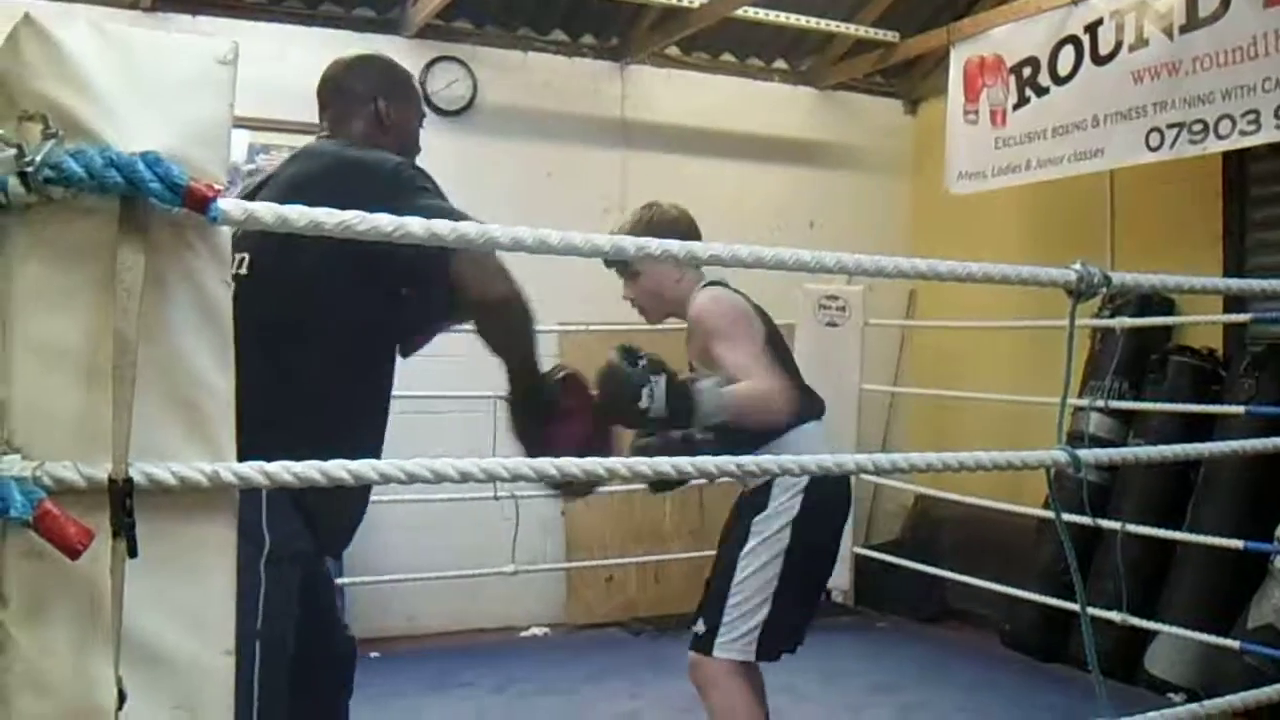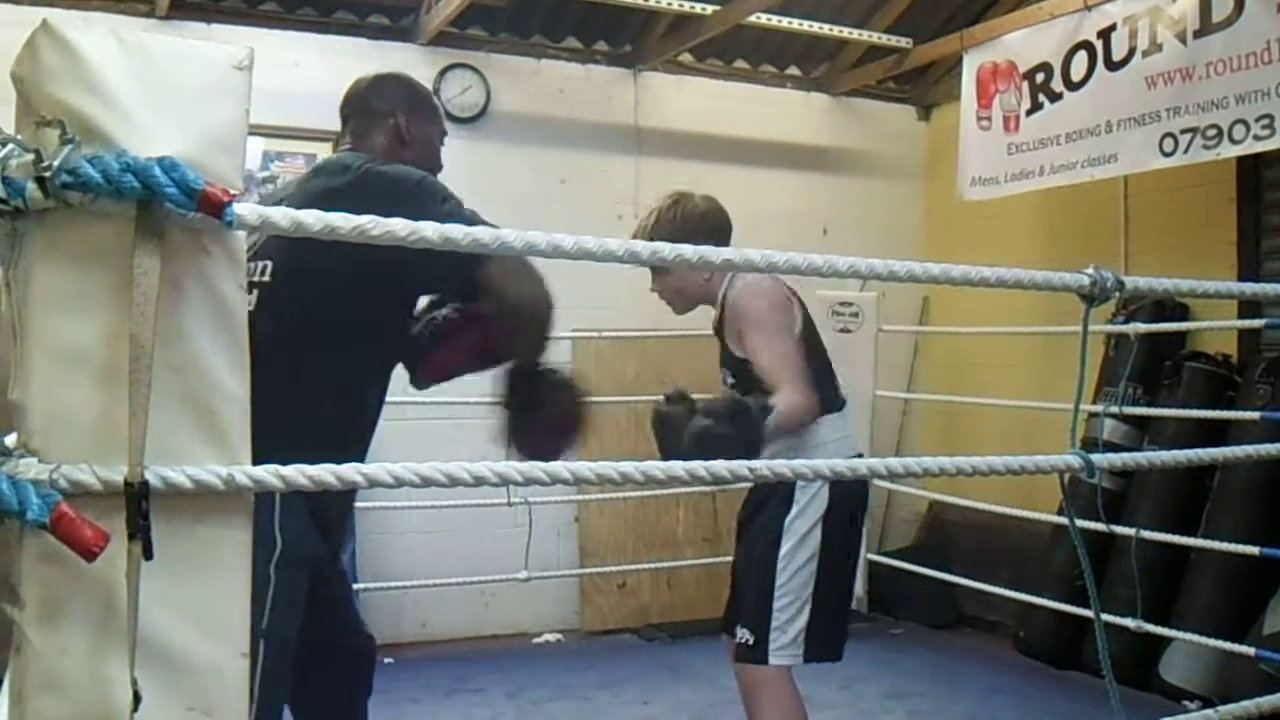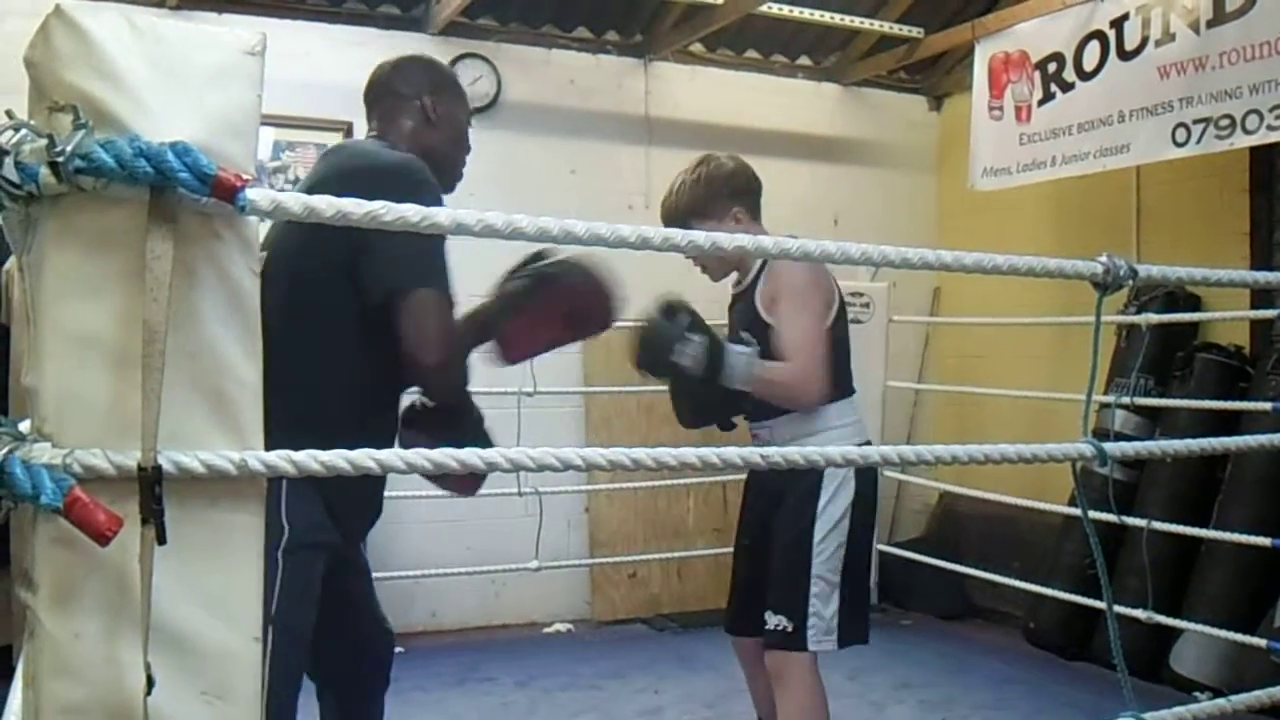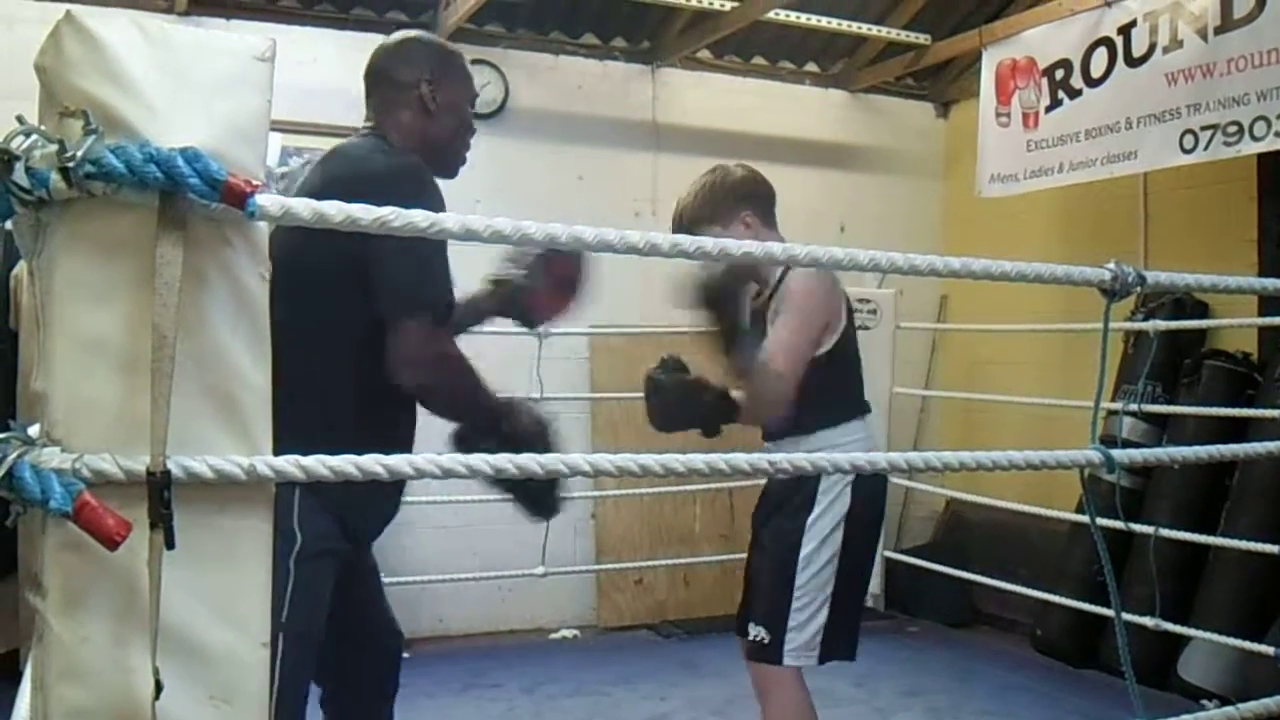
dt=1s
person 1, frame 1
left shoulder: (281, 186)
right shoulder: (371, 179)
right elbow: (488, 287)
left wrist: (418, 317)
right wrist: (529, 382)
left hip: (273, 489)
right hip: (257, 489)
person 1, frame 2
left shoulder: (304, 199)
right shoulder: (393, 190)
right elbow: (524, 296)
left wrist: (444, 343)
right wrist: (523, 358)
left hip: (280, 491)
right hip: (263, 492)
left knee: (342, 665)
person 1, frame 3
left shoulder: (347, 173)
right shoulder: (397, 179)
left elbow: (412, 338)
right elbow: (431, 348)
left wrist: (502, 312)
right wrist: (452, 409)
left hip: (311, 480)
right hip: (281, 479)
left knee: (359, 660)
person 1, frame 4
left shoulder: (343, 175)
right shoulder: (399, 187)
right elbow: (417, 360)
left wrist: (490, 302)
right wrist: (508, 425)
left hip: (317, 489)
right hip: (299, 488)
left knee: (368, 660)
person 2, frame 1
left shoulder: (712, 306)
right shoulder: (721, 308)
left elbow: (776, 401)
left wrist: (679, 399)
right wrist: (680, 440)
left hip: (794, 488)
right hip: (787, 490)
left knee: (713, 661)
right knee: (733, 649)
person 2, frame 2
left shoulder: (753, 295)
right shoulder: (732, 306)
left elbow: (798, 402)
left wrist: (745, 428)
left hip: (814, 481)
right hip: (788, 481)
left knee: (763, 662)
right knee: (744, 647)
person 2, frame 3
left shoulder: (794, 271)
right shoulder: (745, 285)
left elbow: (805, 386)
left wrist: (714, 360)
right wrist: (708, 395)
left hip: (824, 471)
right hip: (776, 470)
left knee: (789, 650)
right knee: (751, 638)
person 2, frame 4
left shoulder: (809, 283)
right shoulder: (733, 294)
left elbow: (773, 404)
left wrist: (737, 330)
right wrist: (709, 404)
left hip: (832, 482)
right hip: (791, 482)
left knee: (773, 660)
right knee: (762, 650)
